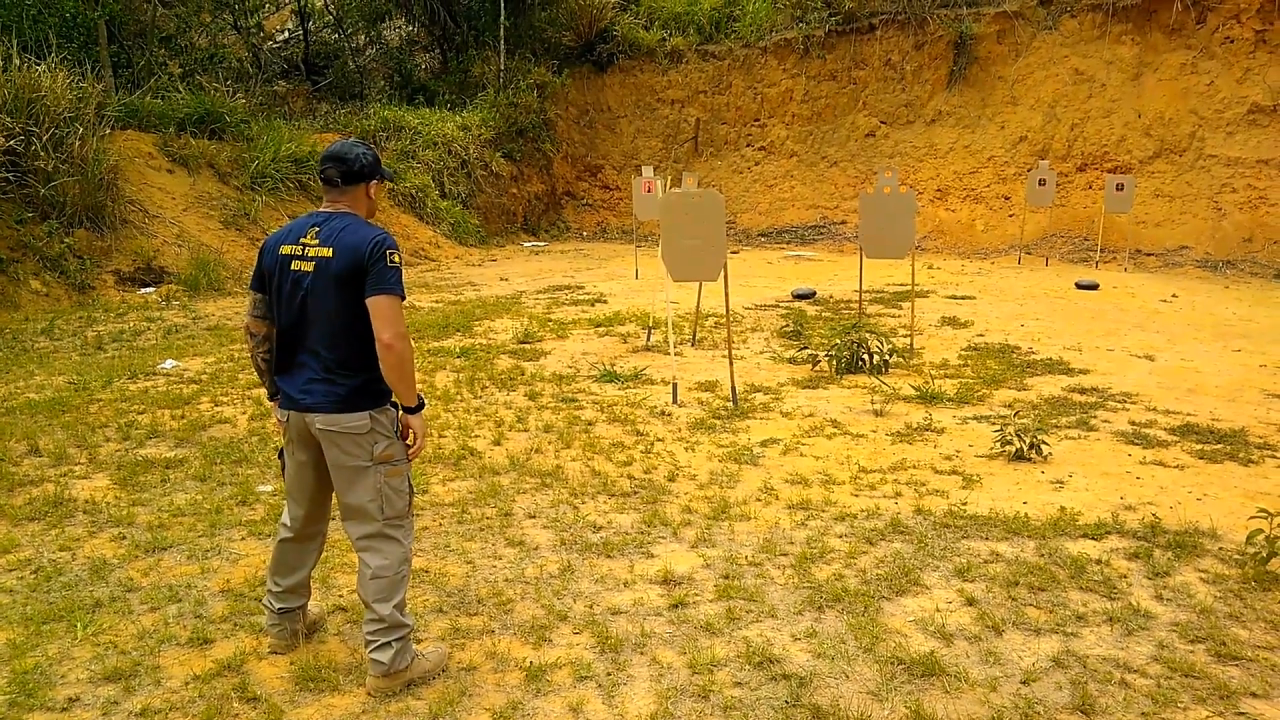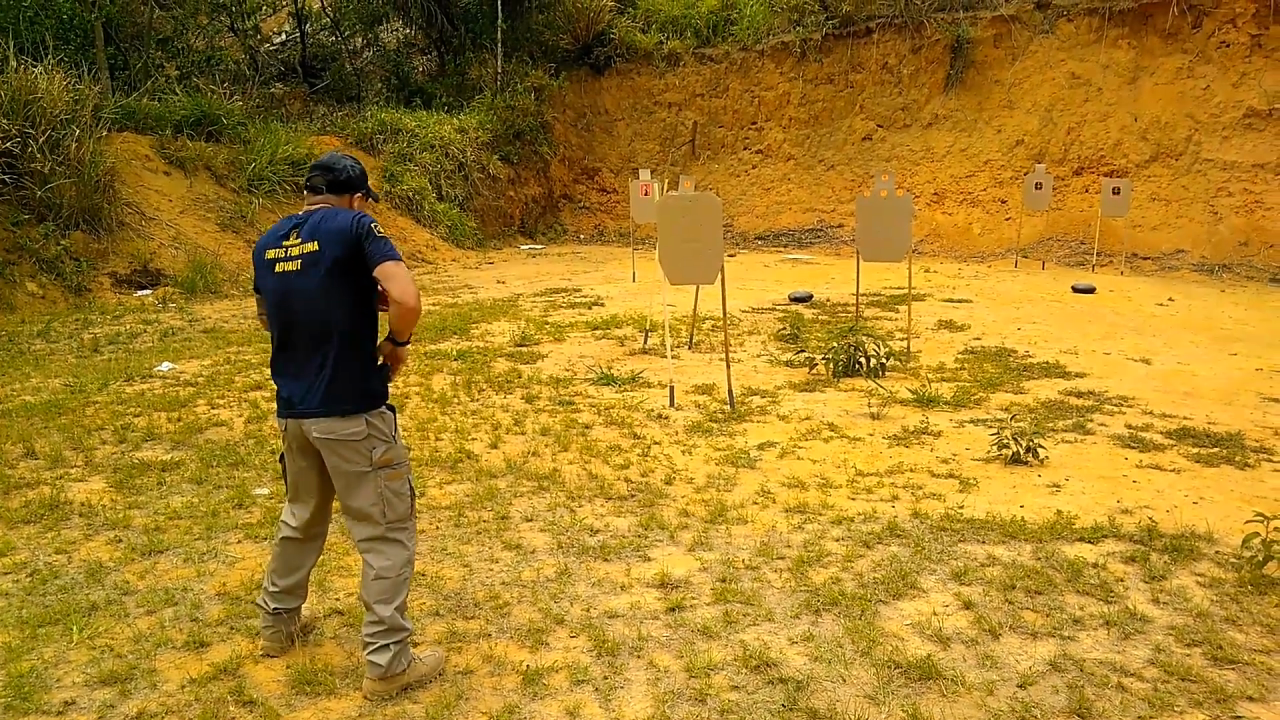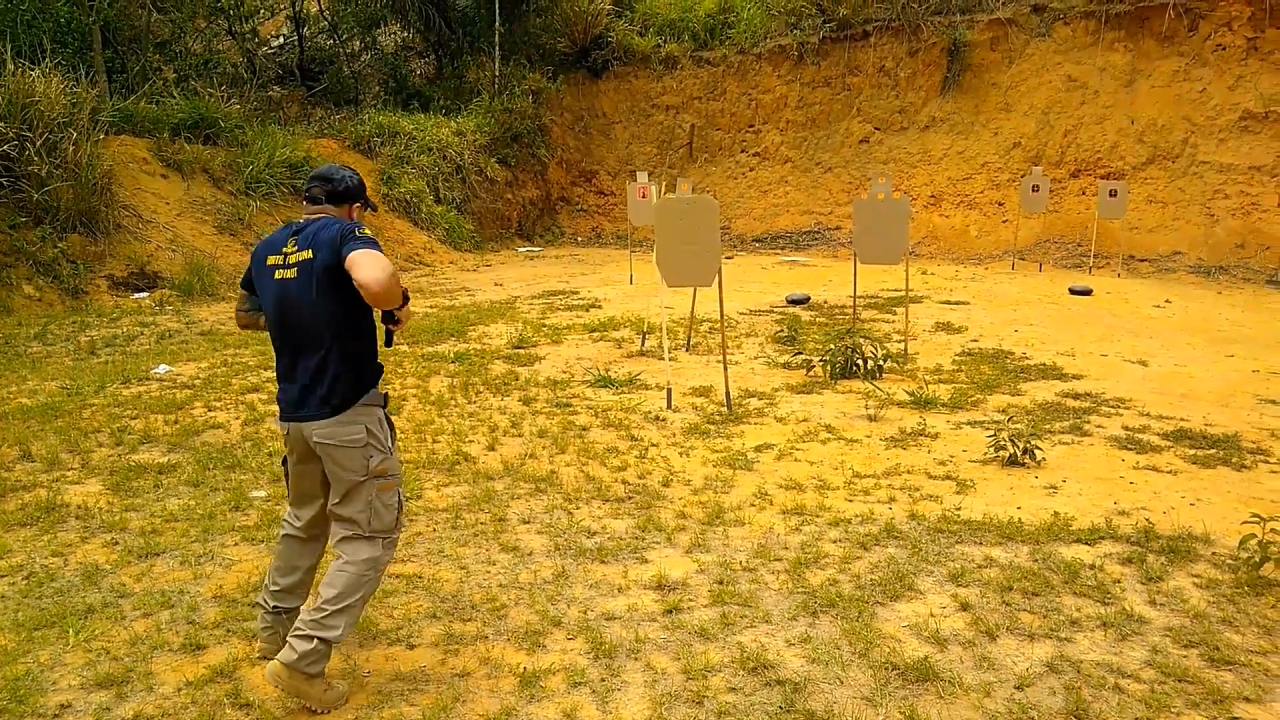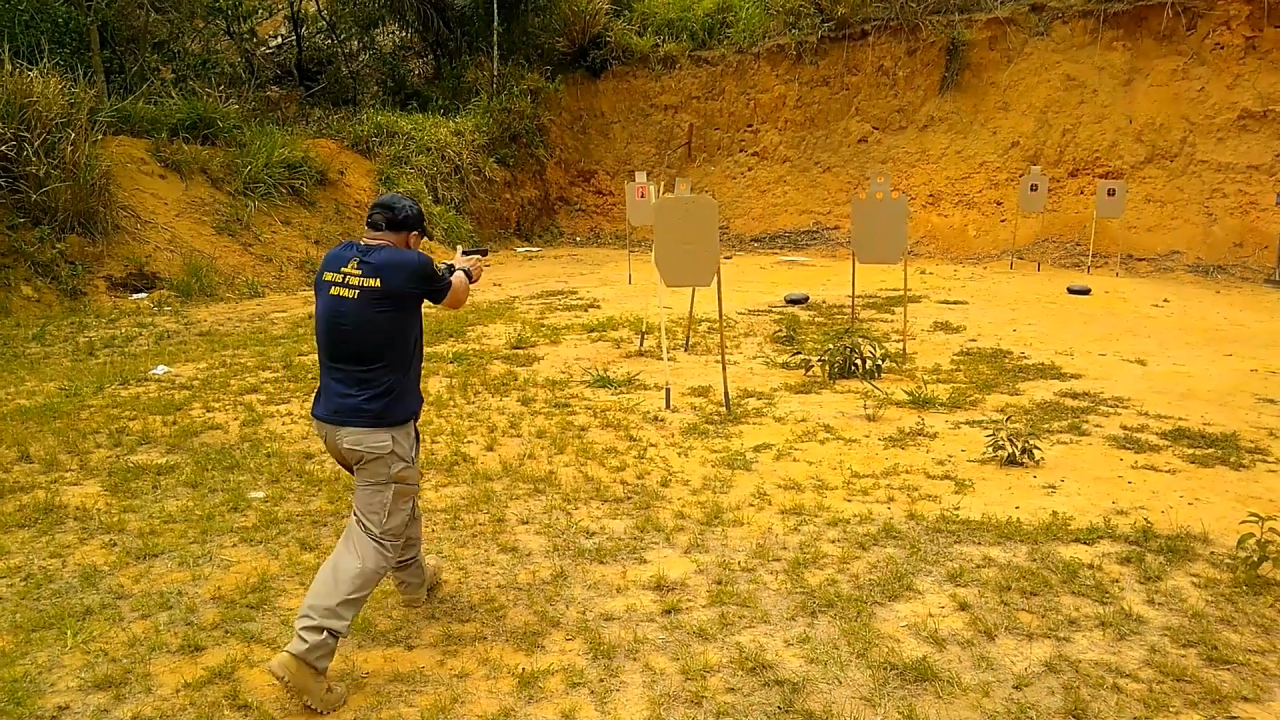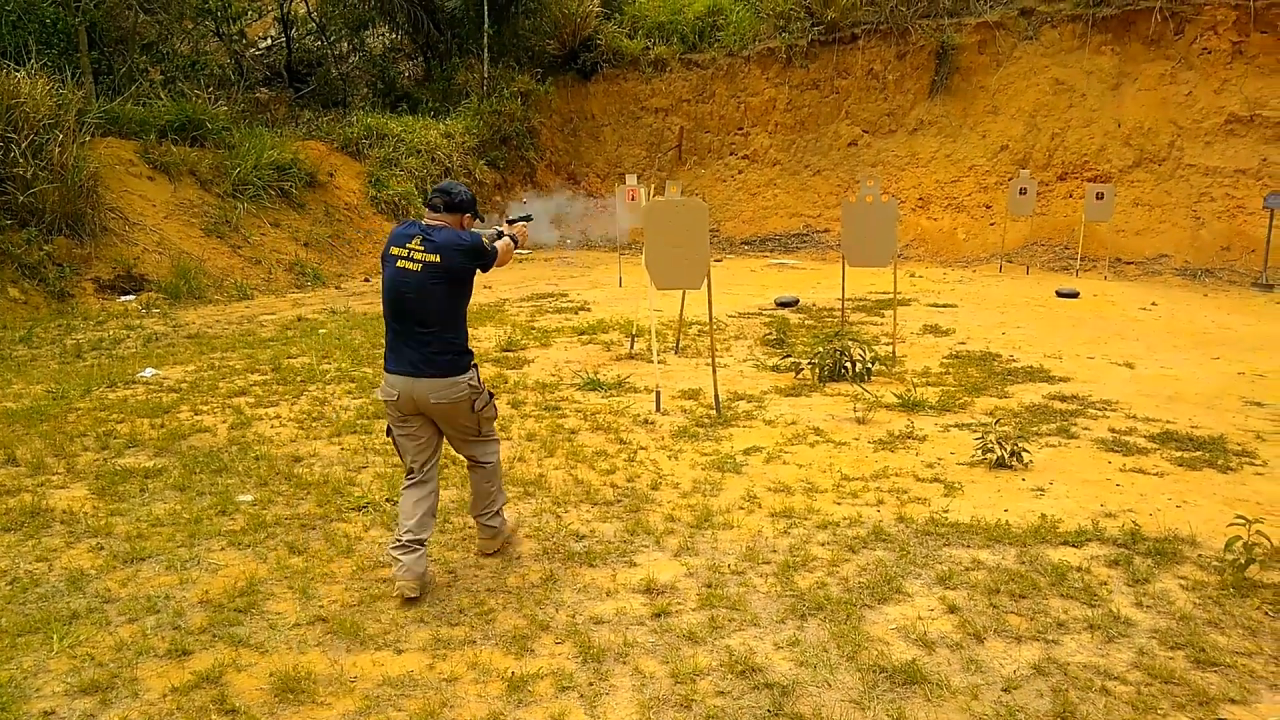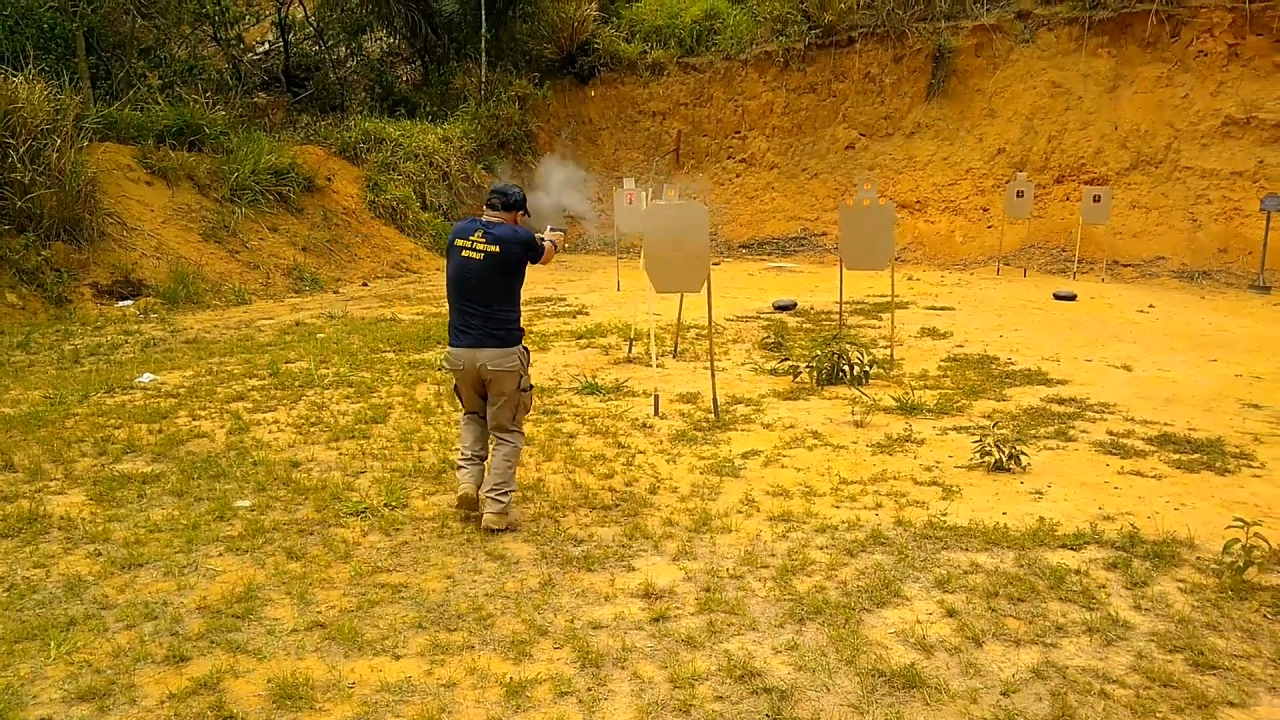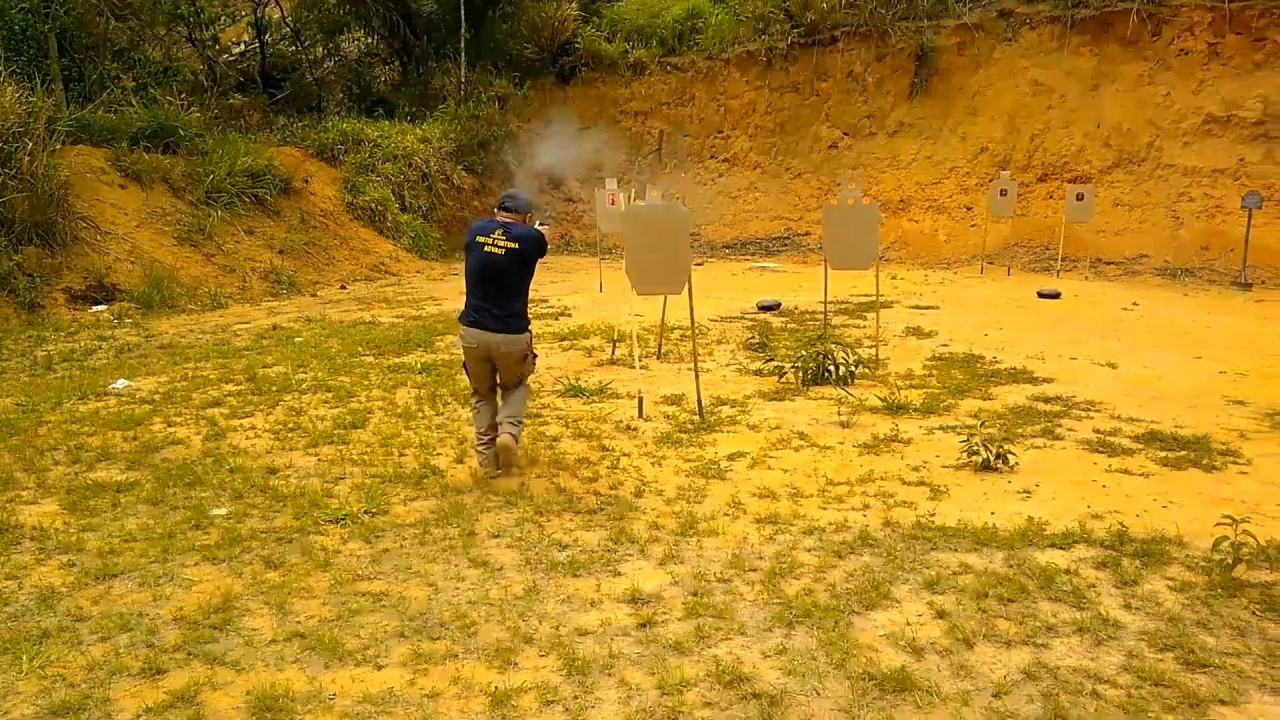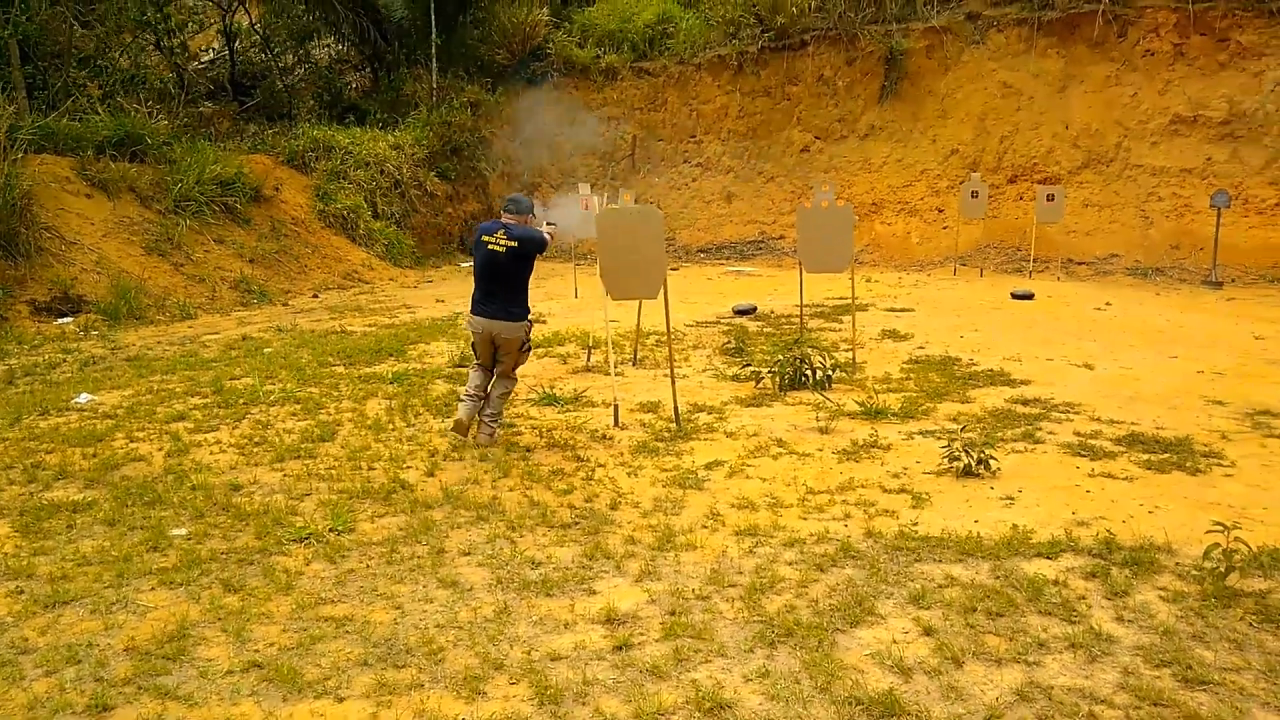
dt=0.4s
person 1, frame 1
left shoulder: (278, 242)
right shoulder: (373, 243)
left elbow: (256, 328)
right elbow: (389, 340)
left wrist: (276, 394)
right wrist: (411, 408)
left hip: (297, 408)
right hip: (355, 414)
left knee: (299, 518)
right knee: (383, 533)
left ankle: (284, 621)
right ankle: (390, 660)
person 1, frame 2
left shoulder: (268, 243)
right shoulder: (353, 226)
right elbow: (406, 300)
right wrist: (396, 345)
left hip: (293, 411)
right hip: (352, 413)
left knee: (301, 518)
right knee: (387, 535)
left ankle: (277, 623)
right ankle: (388, 663)
person 1, frame 3
left shoulder: (267, 248)
right shoulder: (345, 235)
left elbow: (246, 317)
right elbow: (377, 279)
right wrist: (399, 300)
left hip: (295, 416)
right hip: (350, 417)
left knee: (305, 521)
right knee: (365, 537)
left ankle: (275, 623)
right ankle: (301, 659)
person 1, frame 4
left shoulder: (331, 262)
right shoulder: (409, 265)
right elbow: (455, 297)
left wrist: (444, 271)
right wrist: (467, 271)
left hip: (329, 420)
right hip: (380, 427)
left knee: (389, 505)
right knee: (370, 542)
left ankle: (411, 577)
right ankle: (306, 652)
person 1, frame 5
left shoulder: (398, 236)
right shoulder: (463, 245)
right elbow: (500, 256)
left wrist: (495, 238)
right wrist: (512, 237)
left hip: (398, 381)
right hip: (450, 381)
left knee: (418, 474)
right knee: (482, 451)
left ankle: (408, 569)
right ankle: (491, 530)
person 1, frame 6
left shoulder: (459, 232)
right shoulder: (518, 239)
right elbow: (545, 255)
right wrist: (553, 241)
left hip: (460, 351)
right hip: (502, 352)
left knee: (474, 418)
right knee: (506, 430)
left ankle: (468, 482)
right ankle: (497, 507)
person 1, frame 7
left shoulder: (475, 230)
right shoulder: (531, 238)
left hip: (474, 332)
right hip: (513, 335)
left knee: (482, 394)
right knee: (516, 387)
left ankle: (488, 456)
right ankle: (508, 435)
person 1, frame 8
left shoulder: (482, 231)
right shoulder: (529, 238)
right elbow: (544, 241)
right wrist: (548, 231)
left hip: (478, 318)
right hip: (511, 323)
left knee: (481, 368)
right knee: (504, 375)
left ankle: (466, 411)
right ankle: (485, 431)
